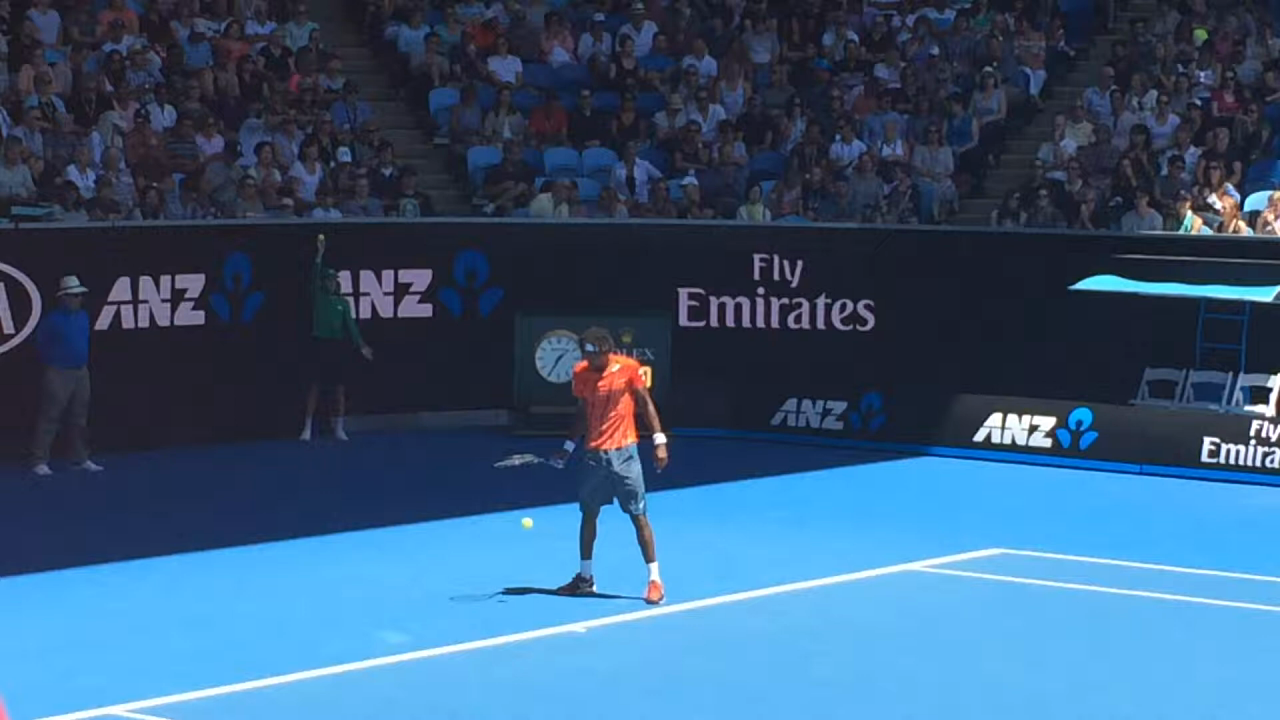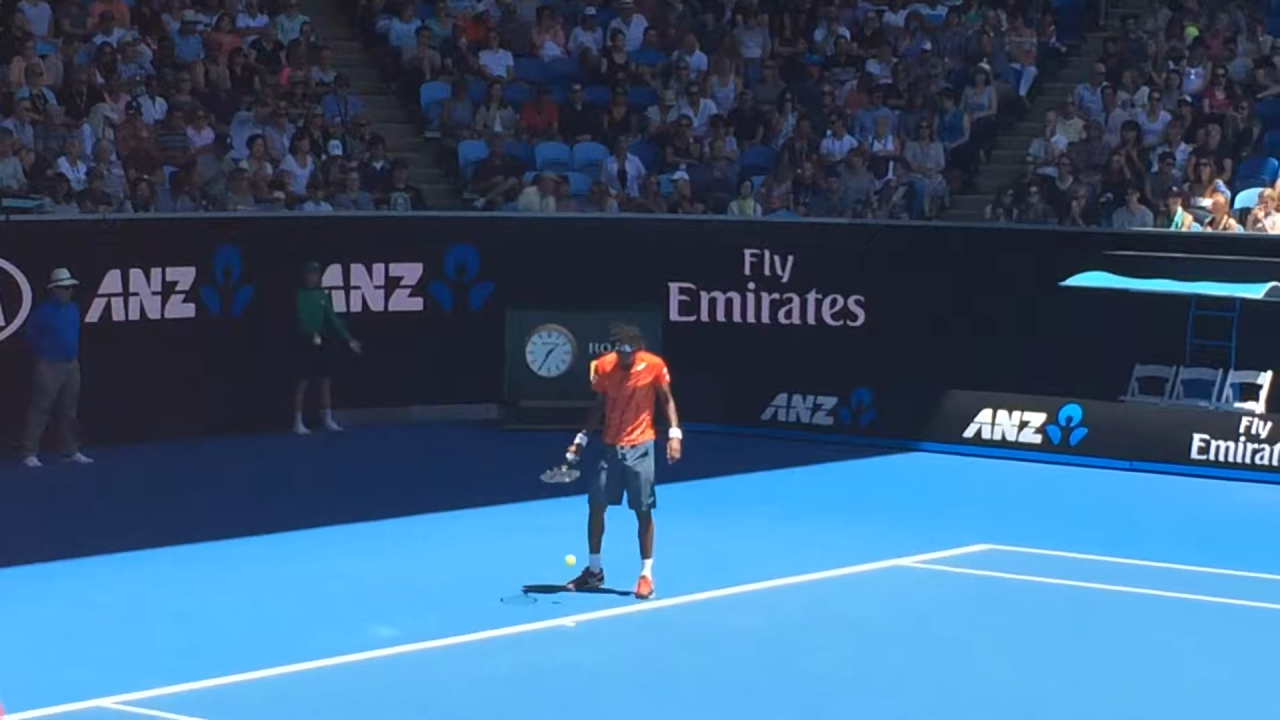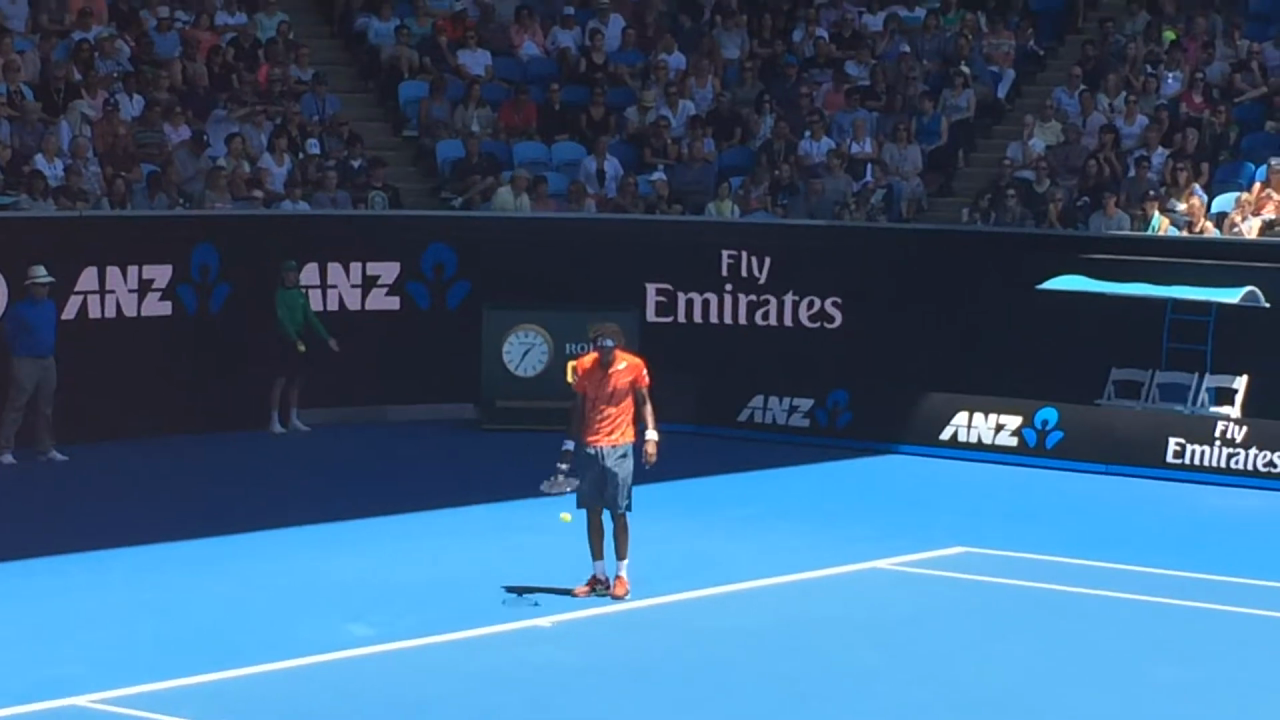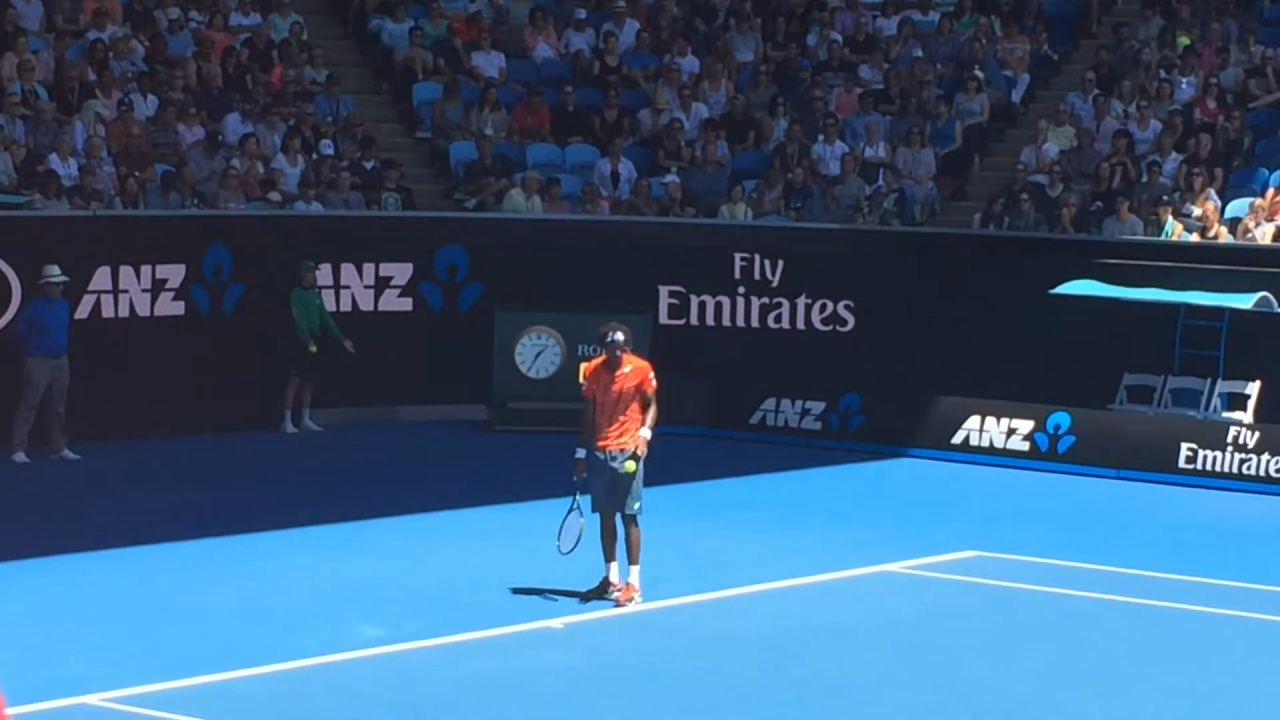
dt=0.4s
person 1, frame 1
left shoulder: (629, 368)
right shoulder: (580, 373)
left elbow: (646, 404)
left wrist: (659, 440)
right wrist: (569, 446)
left hip: (624, 451)
right hip: (595, 453)
left knee: (638, 515)
right knee: (588, 513)
left ankle: (654, 580)
right ankle: (585, 577)
person 1, frame 2
left shoulder: (655, 366)
right shoulder: (603, 366)
left elbow: (667, 400)
right elbow: (599, 405)
left wrist: (674, 433)
right wrist: (581, 439)
left hip: (640, 447)
right hip: (611, 447)
left knee: (643, 511)
right knee: (596, 506)
left ankle: (646, 575)
right ankle: (594, 570)
person 1, frame 3
left shoulder: (634, 366)
right shoulder: (582, 366)
left elbow: (645, 402)
right elbow: (579, 408)
left wrist: (651, 436)
right wrist: (569, 444)
left hip: (620, 448)
right hip: (589, 448)
left knee: (618, 513)
right knee: (592, 512)
left ankle: (621, 575)
right ankle: (599, 576)
person 1, frame 4
left shoulder: (641, 369)
right shoulder: (591, 371)
left elbow: (651, 405)
right elbow: (589, 414)
left wrist: (645, 434)
right wrist: (581, 453)
left hip: (628, 451)
right hip: (599, 452)
left knee: (629, 515)
right knee: (605, 515)
left ankle: (633, 583)
right ankle: (612, 579)
person 2, frame 1
left shoulder: (84, 317)
right shoulder: (52, 319)
right elbow: (42, 344)
right wrist: (52, 362)
left hip: (81, 373)
right hip: (58, 374)
left knee: (79, 419)
right knee: (50, 418)
left ankle: (81, 459)
right ankle: (40, 461)
person 2, frame 2
left shoulder: (74, 309)
right shoulder: (43, 311)
right elbow: (32, 336)
right wrist: (43, 354)
left hip: (72, 365)
right hip: (49, 366)
left knee: (69, 411)
right knee: (40, 410)
left ankle: (71, 451)
right ankle: (30, 454)
person 2, frame 3
left shoulder: (51, 306)
right shoulder: (19, 308)
right wrist: (20, 350)
left hip: (48, 362)
right hip: (25, 363)
left knee: (45, 409)
left ankle: (46, 449)
person 2, frame 4
left shoulder: (65, 305)
right shoulder: (33, 307)
right elbow: (22, 332)
right wrist: (33, 350)
left hip: (61, 361)
right hip: (38, 362)
left knee: (58, 407)
right knee: (29, 406)
left ankle: (59, 448)
right ankle: (18, 449)
person 3, frame 1
left shoulder: (343, 303)
right shoulder: (319, 297)
left elbow: (350, 325)
right elbow: (315, 279)
left wrist: (361, 345)
right wrist: (319, 254)
left hip: (339, 347)
right hip: (320, 346)
left knee: (339, 389)
right knee: (314, 388)
left ankle: (339, 429)
right ankle: (307, 428)
person 3, frame 2
left shoulder: (323, 295)
right shoulder: (301, 295)
left elbow: (333, 319)
right elbow: (302, 318)
left wrist: (348, 339)
right wrist: (312, 333)
left hip: (323, 341)
right hip: (305, 341)
left knee: (325, 381)
right knee: (303, 382)
left ankle: (328, 420)
right ankle: (298, 422)
person 3, frame 3
left shoulder: (300, 294)
right shoulder: (280, 294)
left elbow: (311, 318)
right elbow: (284, 320)
left wrist: (327, 338)
right wrist: (295, 340)
left hip: (299, 341)
right hip: (285, 341)
left knee: (296, 380)
right knee: (280, 380)
left ankle: (293, 420)
right ankle: (274, 421)
person 3, frame 4
left shoulder: (316, 294)
right shoulder: (296, 294)
left elbow: (326, 319)
right elbow: (299, 321)
left wrist: (342, 339)
right wrist: (308, 341)
left hip: (314, 341)
right hip: (300, 342)
left knee: (308, 381)
right knee: (295, 380)
left ankle: (306, 420)
right ankle: (287, 421)
